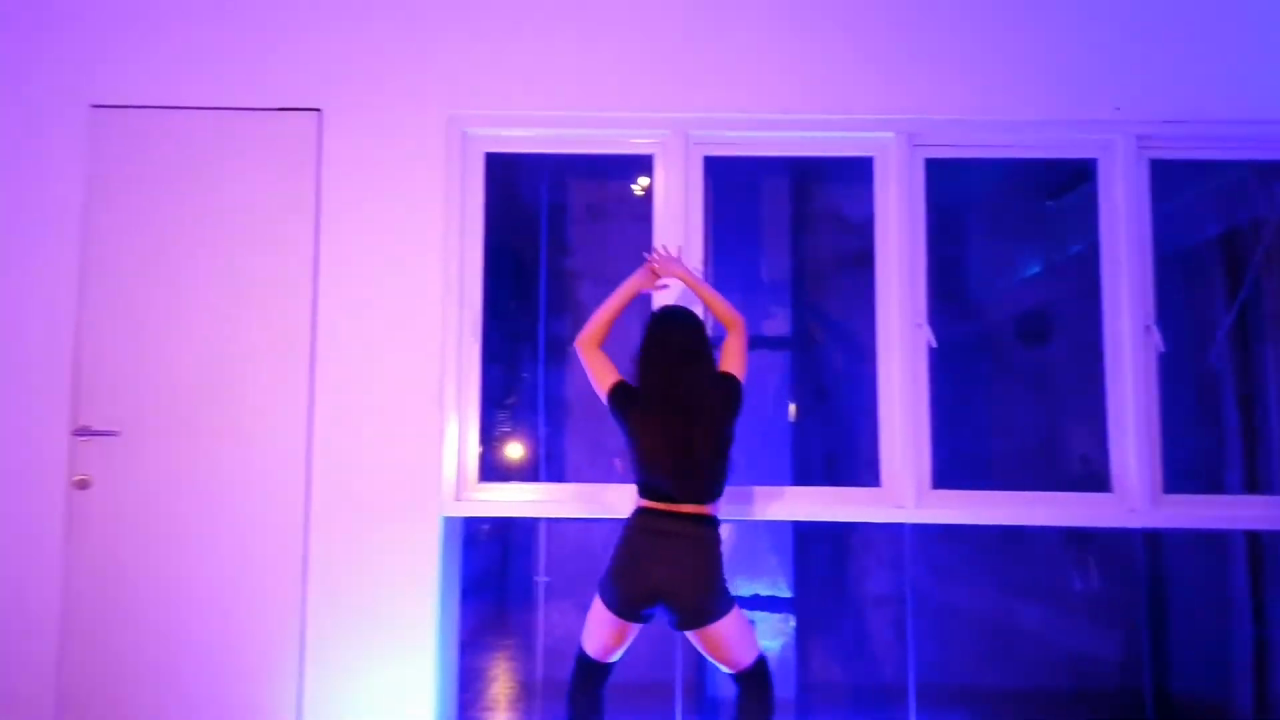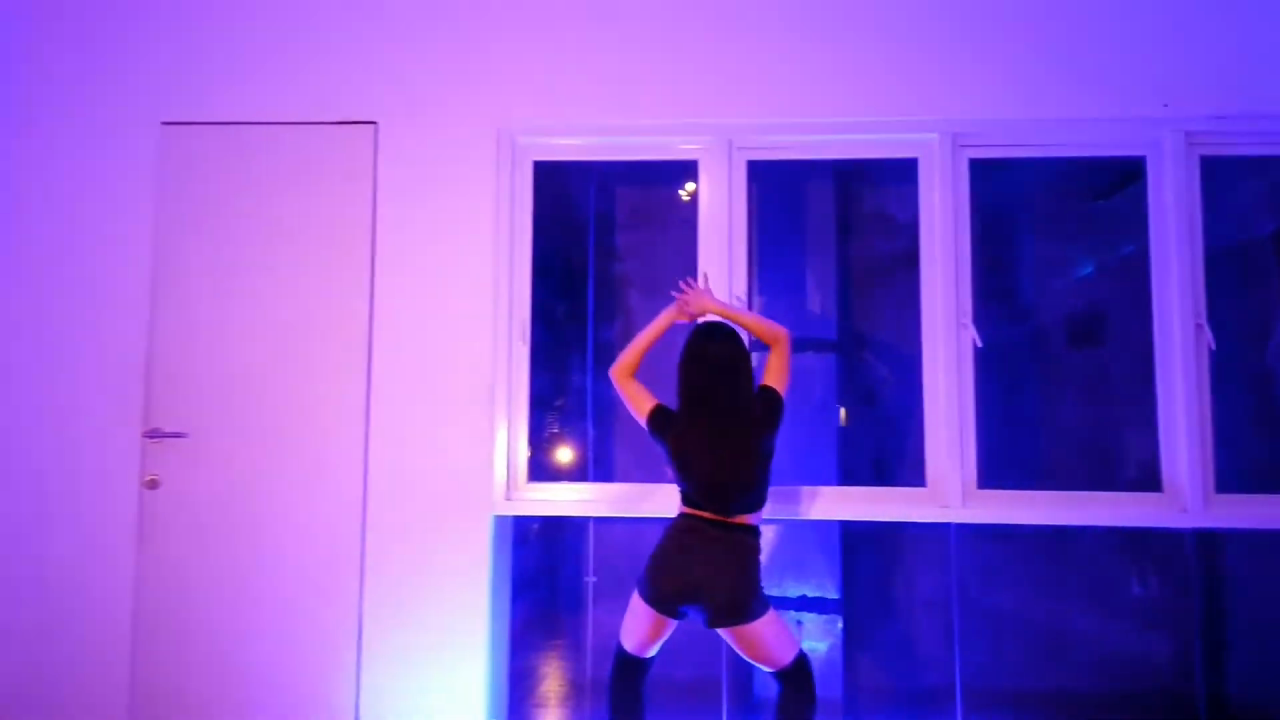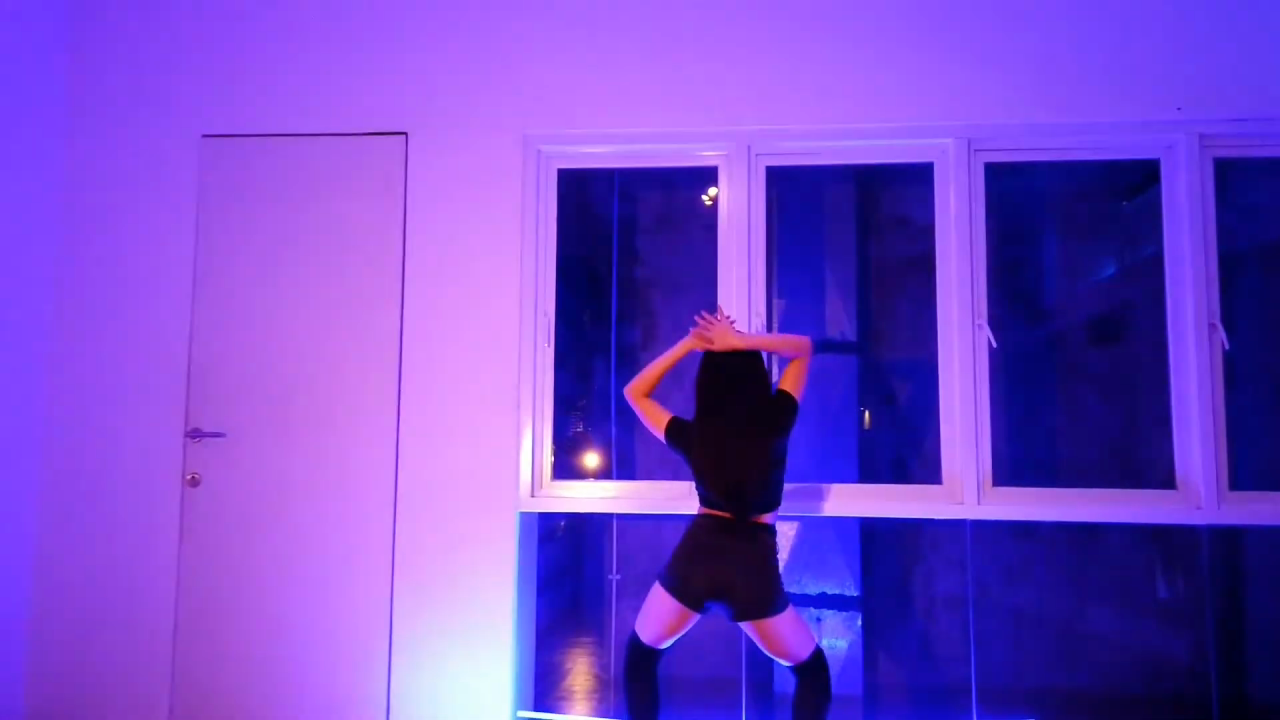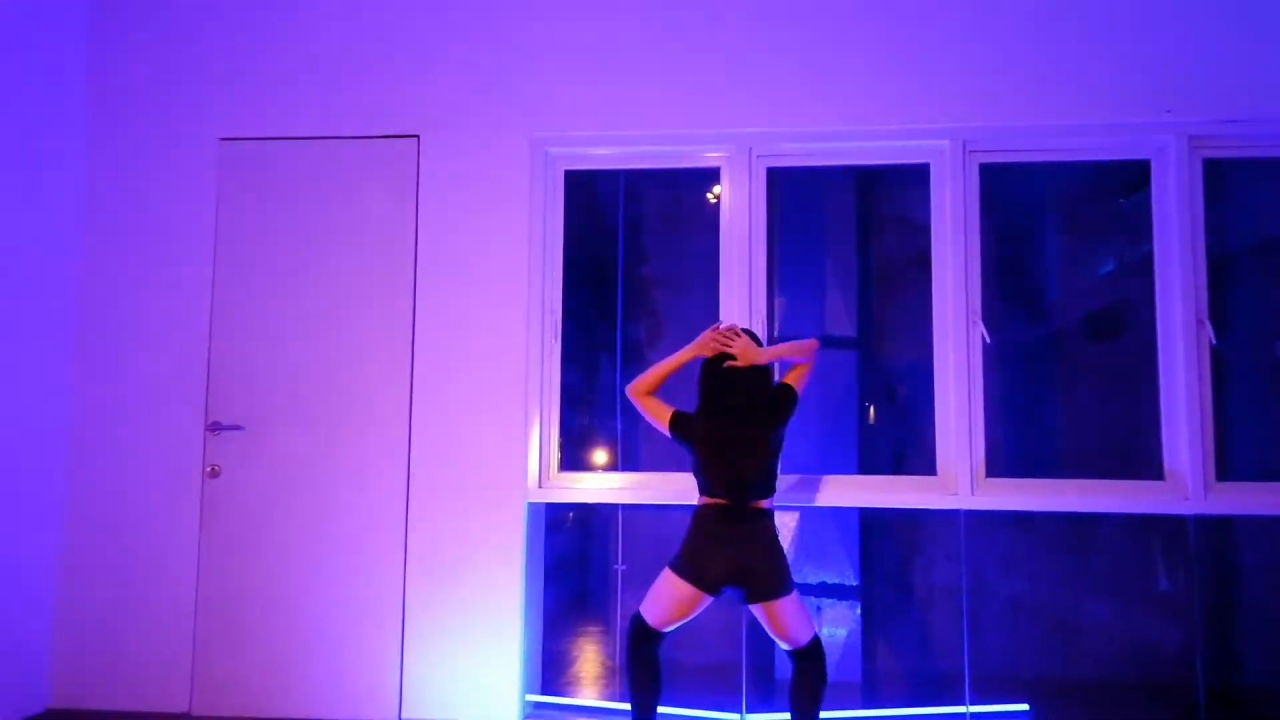
dt=0.2s
person 1, frame 1
left shoulder: (634, 410)
right shoulder: (722, 405)
left elbow: (586, 343)
left hip: (636, 558)
right hip: (697, 564)
left knee: (590, 671)
right knee: (753, 677)
person 1, frame 2
left shoulder: (674, 429)
right shoulder: (762, 420)
left elbow: (620, 373)
right elbow: (781, 340)
left wrist: (669, 316)
right wrist: (718, 309)
left hip: (673, 561)
right hip: (734, 571)
left knee: (629, 666)
right knee: (797, 677)
person 1, frame 3
left shoulder: (692, 437)
right shoulder: (775, 426)
left elbow: (634, 392)
right elbow: (803, 348)
left wrist: (688, 344)
right wrist: (742, 341)
left hip: (697, 559)
right hip: (755, 569)
left knee: (641, 655)
right knee: (813, 670)
person 1, frame 4
left shoulder: (695, 429)
right shoulder: (773, 416)
left elbow: (636, 390)
right elbow: (810, 349)
left wrist: (692, 351)
right wrist: (764, 355)
left hip: (706, 546)
right hip: (762, 550)
left knee: (641, 635)
right knee: (808, 654)
